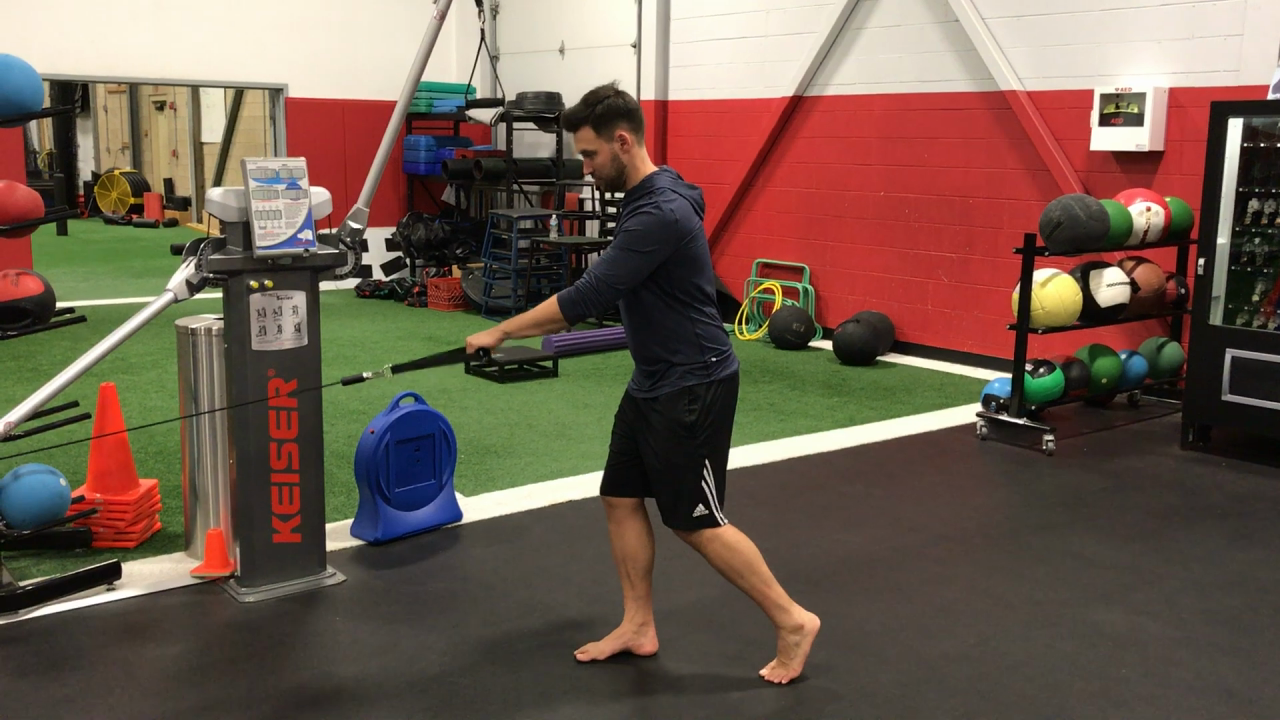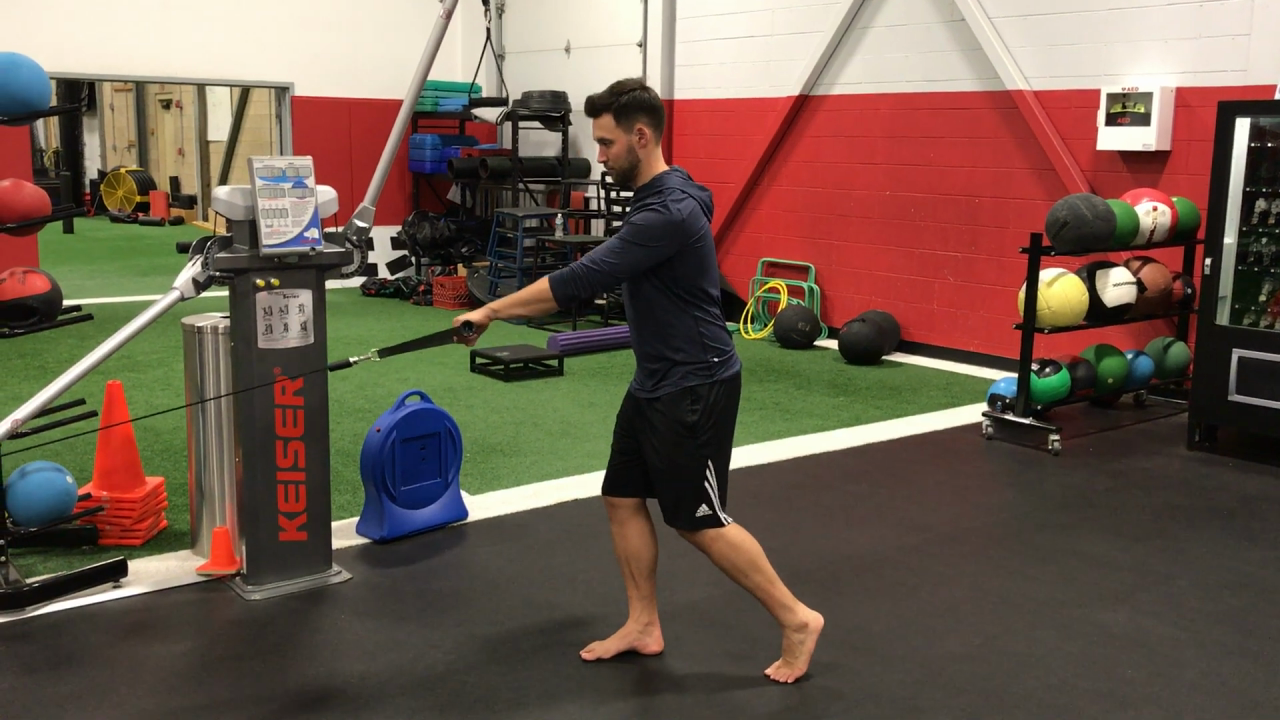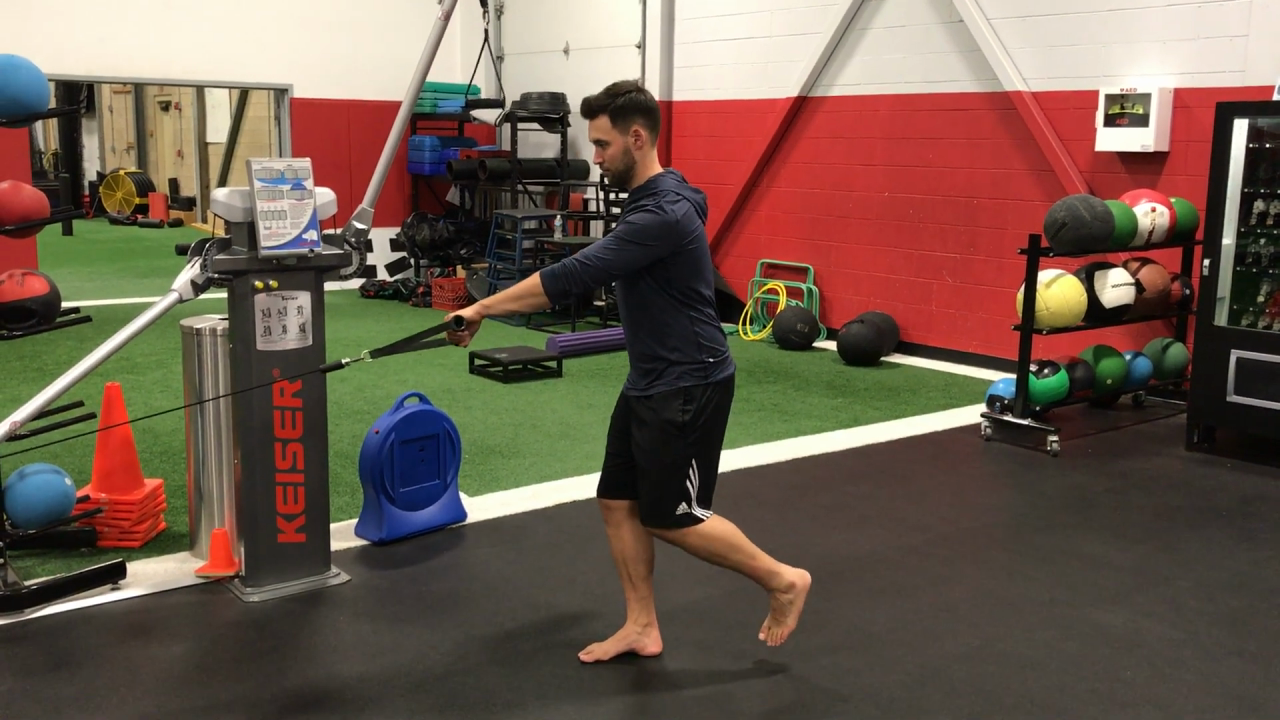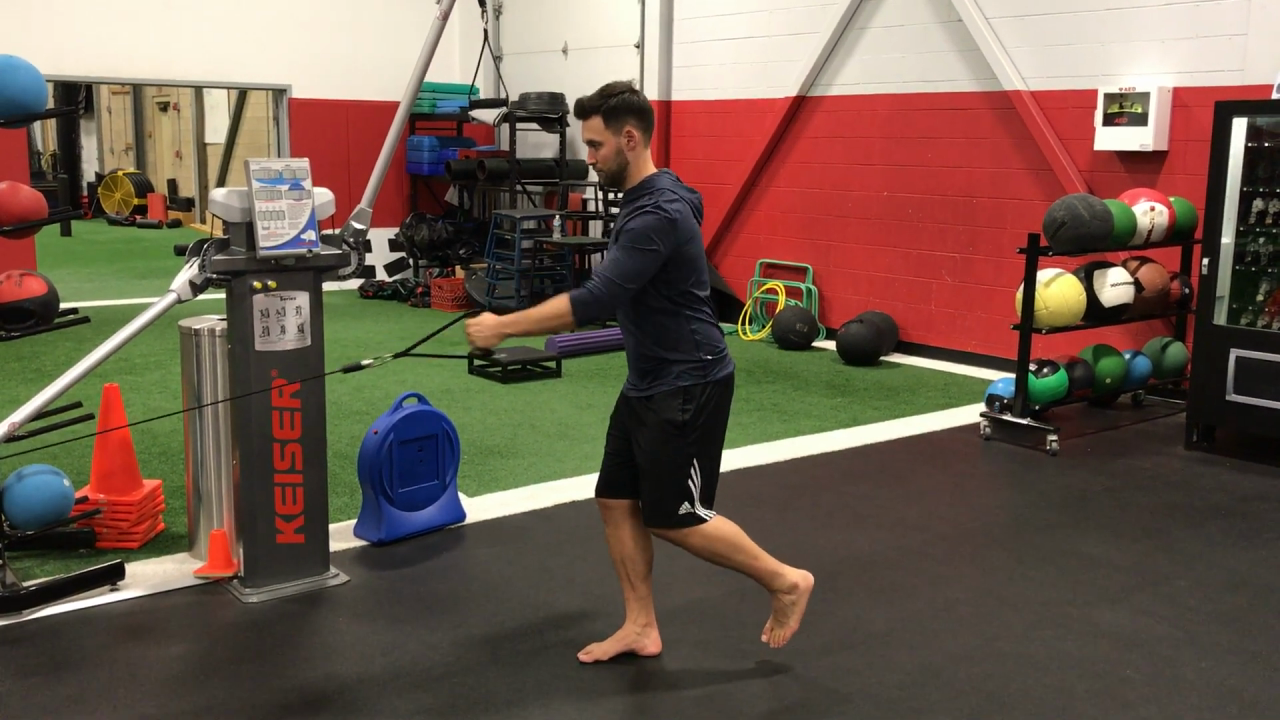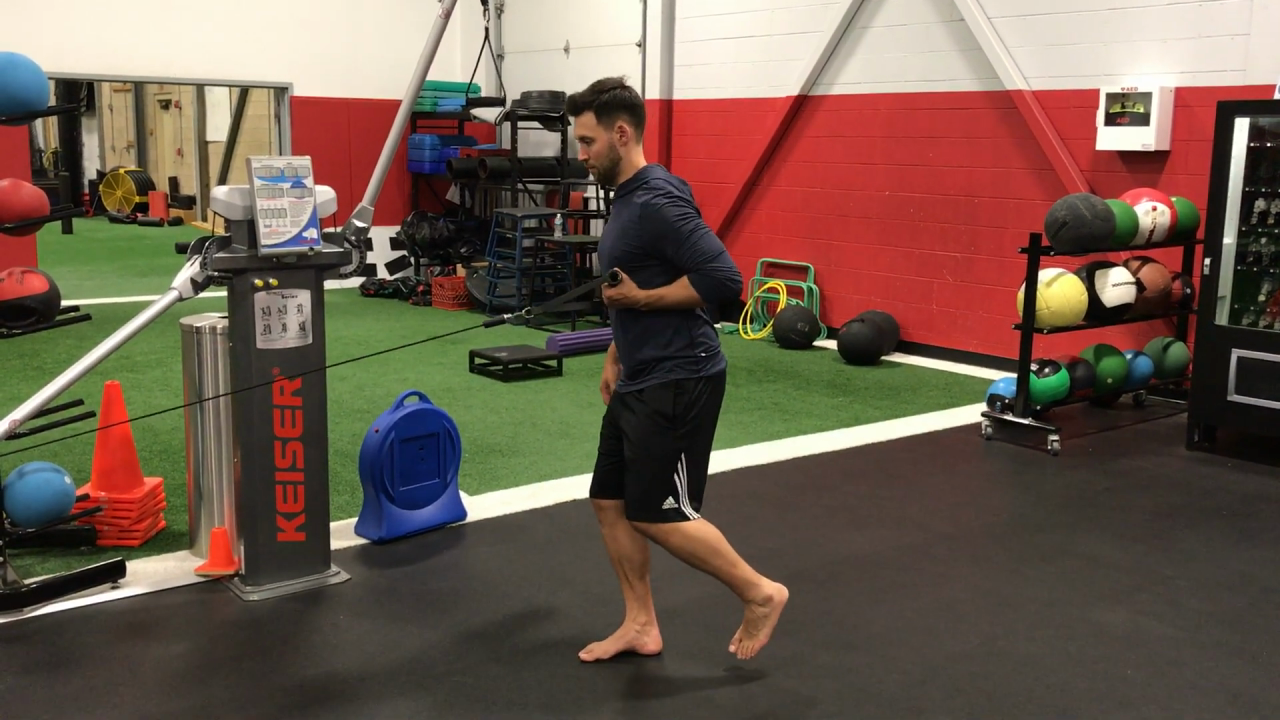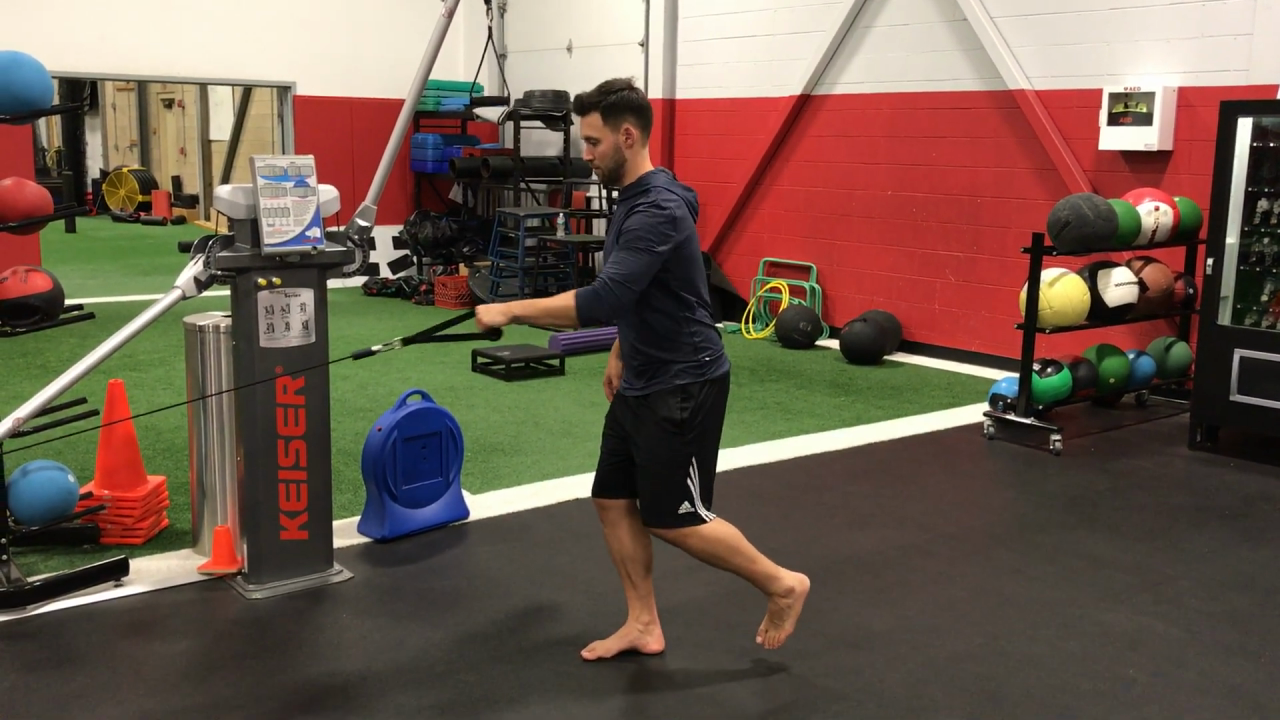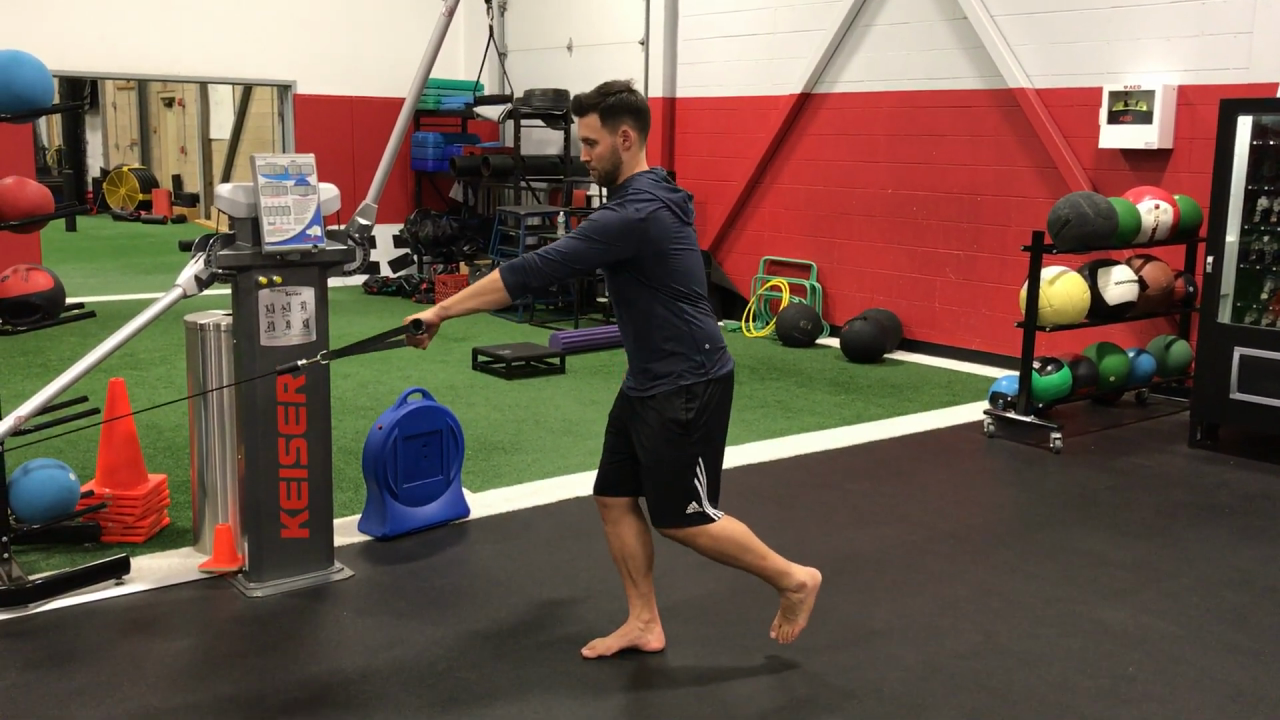
dt=0.7s
person 1, frame 1
left shoulder: (660, 214)
right shoulder: (645, 200)
left elbow: (588, 297)
left wrist: (499, 331)
left hip: (693, 386)
right hip: (654, 381)
left knee: (695, 520)
right knee: (622, 500)
left ankle: (792, 620)
right ankle: (639, 627)
person 1, frame 2
left shoulder: (668, 213)
right shoulder: (654, 200)
left elbow: (581, 280)
left wrist: (491, 311)
left hip: (696, 386)
right hip: (657, 381)
left knee: (698, 521)
right knee: (622, 499)
left ankle: (796, 621)
right ankle: (643, 626)
person 1, frame 3
left shoulder: (663, 214)
right shoulder: (649, 200)
left elbow: (575, 276)
left wrist: (482, 309)
left hip: (687, 386)
right hip: (650, 382)
left knee: (672, 518)
right knee: (618, 503)
left ankle: (782, 581)
right ankle: (642, 628)
person 1, frame 4
left shoulder: (657, 213)
right shoulder: (644, 201)
left elbow: (596, 300)
left wrist: (505, 325)
left hip: (688, 384)
right hip: (651, 381)
left knee: (674, 518)
right knee: (616, 502)
left ankle: (785, 582)
right ankle: (641, 627)
person 1, frame 5
left shoulder: (658, 202)
right shoulder: (629, 198)
left elbow: (722, 279)
left wrist: (642, 298)
right wrist: (614, 356)
left hip: (678, 380)
right hip: (640, 379)
left knee: (658, 514)
right knee: (610, 502)
left ankle: (759, 593)
right ankle: (641, 626)
person 1, frame 6
left shoulder: (657, 210)
right shoulder: (635, 200)
left elbow: (602, 300)
left wrist: (510, 311)
right wrist: (618, 354)
left hip: (683, 386)
right hip: (644, 381)
left knee: (674, 519)
right knee: (614, 502)
left ankle: (782, 586)
right ankle: (643, 625)
person 1, frame 7
left shoulder: (634, 213)
right shoulder: (647, 197)
left elbow: (538, 270)
left wrist: (442, 311)
left hip: (686, 385)
right hip: (650, 379)
left knee: (683, 518)
right knee: (615, 499)
left ankle: (792, 579)
right ankle: (644, 624)
